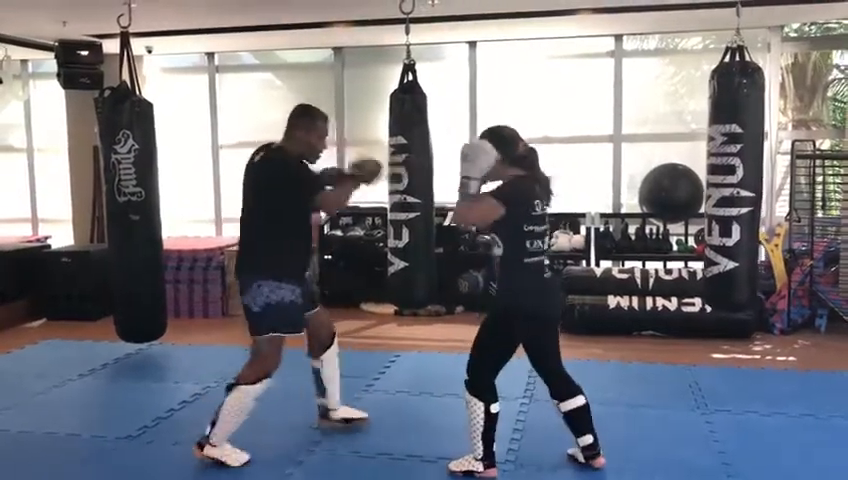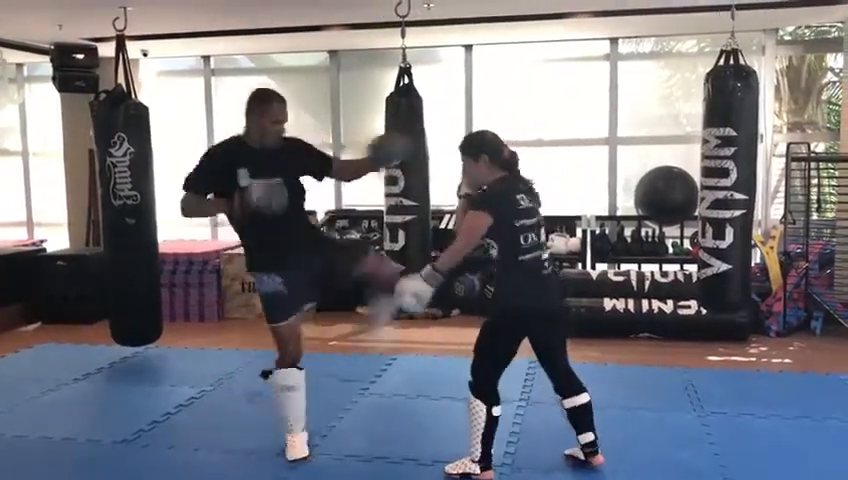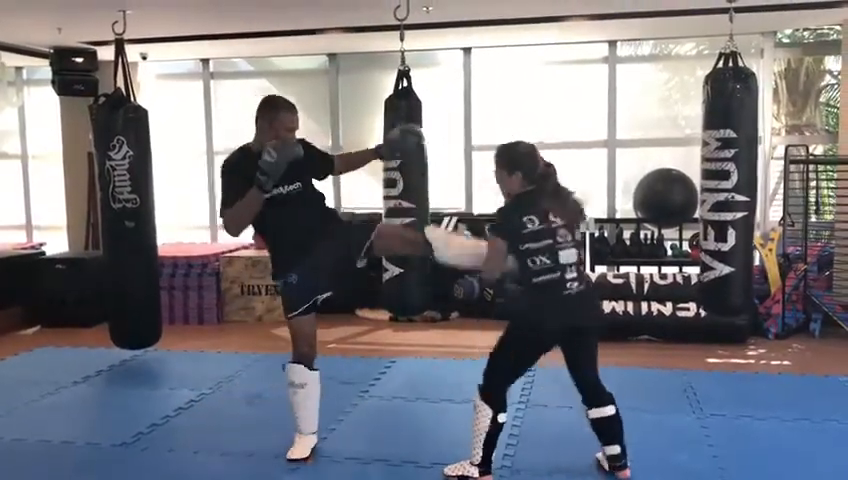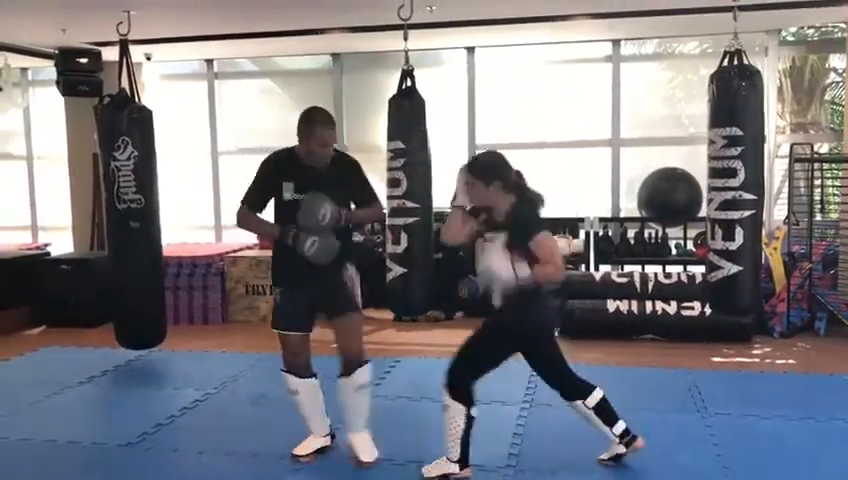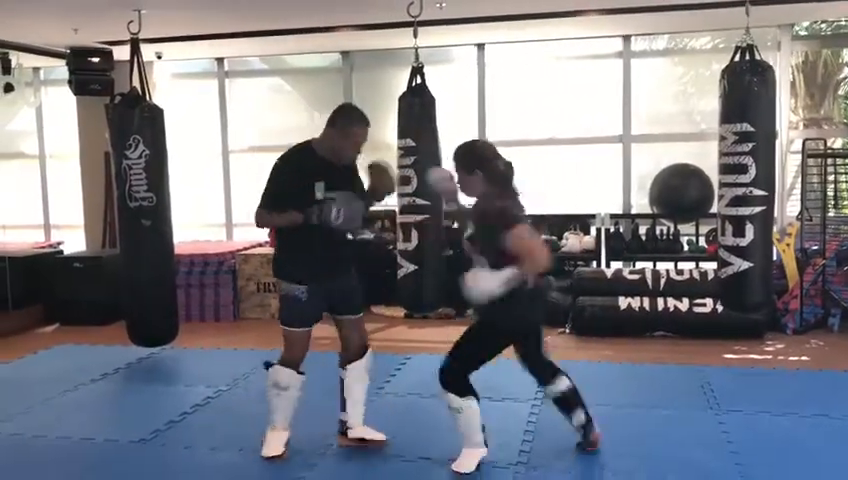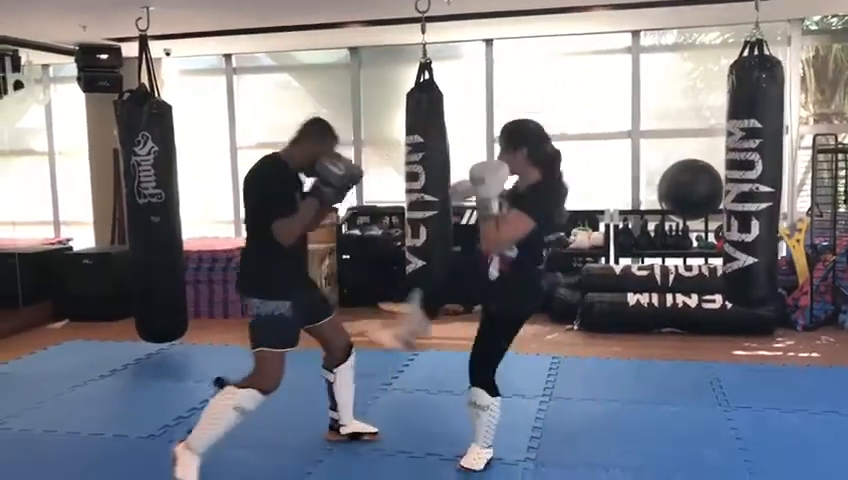
dt=0.5s
person 1, frame 1
left shoulder: (269, 158)
right shoulder: (285, 165)
left elbow: (299, 201)
right elbow: (329, 204)
left wrist: (348, 175)
right wrist: (355, 177)
left hip: (282, 270)
right hip: (268, 274)
left knee: (324, 333)
right knee: (265, 362)
left ankle: (331, 408)
right ankle: (214, 441)
person 1, frame 2
left shoulder: (290, 149)
right shoulder: (222, 157)
left elbow: (340, 170)
right elbow: (187, 207)
left wrist: (375, 159)
right wrist: (236, 203)
left hip: (309, 243)
right hip: (273, 266)
left knee: (383, 273)
right knee: (290, 350)
right ankle: (296, 432)
person 1, frame 3
left shoulder: (299, 150)
right shoulder: (238, 166)
left elbow: (335, 164)
right elbow: (232, 226)
left wrist: (381, 150)
right wrist: (263, 183)
left hip: (334, 235)
right hip: (295, 262)
left knee: (408, 239)
right knee: (304, 348)
right ankle: (306, 435)
person 1, frame 4
left shoulder: (347, 166)
right shoulder: (276, 166)
left elbow: (376, 211)
right elbow: (244, 216)
left wrist: (345, 217)
right wrist: (284, 234)
left hip: (336, 268)
right hip: (291, 275)
left knee: (353, 351)
right knee: (296, 361)
left ankle: (358, 432)
right ankle: (320, 432)
person 1, frame 5
left shoulder: (347, 162)
right shoulder: (293, 163)
left elbow: (359, 201)
right elbow: (263, 217)
left wrist: (375, 193)
right wrist: (312, 216)
left hip: (339, 267)
right hip: (299, 273)
left knee: (356, 344)
right knee: (294, 354)
left ankle: (352, 426)
right ankle: (278, 429)
person 1, frame 6
left shoulder: (289, 175)
right shoulder: (267, 175)
left elbow: (306, 221)
right elbow: (285, 235)
left wrist: (332, 193)
right wrist: (319, 194)
left hip: (295, 280)
right hip: (267, 290)
left knee: (341, 345)
right knee: (266, 379)
left ankle: (342, 422)
right ankle: (189, 450)
person 2, frame 1
left shoulder: (511, 192)
right shoulder: (533, 186)
left elbow: (465, 218)
right elbow: (489, 215)
left wrist: (470, 179)
right wrist: (478, 181)
left hip: (515, 302)
right hip: (544, 297)
left knee: (479, 376)
right knee: (553, 372)
right ankle: (591, 451)
person 2, frame 2
left shoulder: (491, 197)
right shoulder: (522, 188)
left elbow: (462, 245)
left wrist: (426, 277)
right wrist: (471, 197)
left hip: (516, 302)
right hip: (547, 297)
left knee: (483, 380)
right knee: (559, 371)
right ankle: (590, 448)
person 2, frame 3
left shoulder: (508, 216)
right shoulder: (564, 201)
left elbow: (491, 271)
left wrist: (483, 277)
left hip: (539, 314)
right hip: (582, 308)
left knee: (493, 385)
right knee: (589, 383)
person 2, frame 4
left shoulder: (525, 218)
right shoulder: (486, 213)
left elbow: (556, 268)
right elbow: (450, 236)
left wrist: (516, 273)
right wrist: (462, 201)
left hip: (518, 316)
right hip: (533, 315)
left knee: (458, 379)
right knee: (563, 378)
right ankle: (625, 437)
person 2, frame 5
left shoulder: (497, 214)
right shoulder: (499, 203)
left elbow: (540, 257)
left wrist: (504, 279)
right wrist: (448, 195)
left hip: (505, 312)
right hip: (520, 305)
left knee: (452, 374)
right knee: (539, 367)
left ankle: (475, 447)
right ankle: (588, 431)
person 2, frame 6
left shoulder: (541, 197)
right shoulder: (528, 188)
left elbow: (493, 242)
left wrist: (487, 199)
right wrist: (489, 196)
left hip: (514, 295)
right hip: (499, 280)
left knee: (482, 368)
left ankle: (482, 446)
right ankle: (408, 332)
